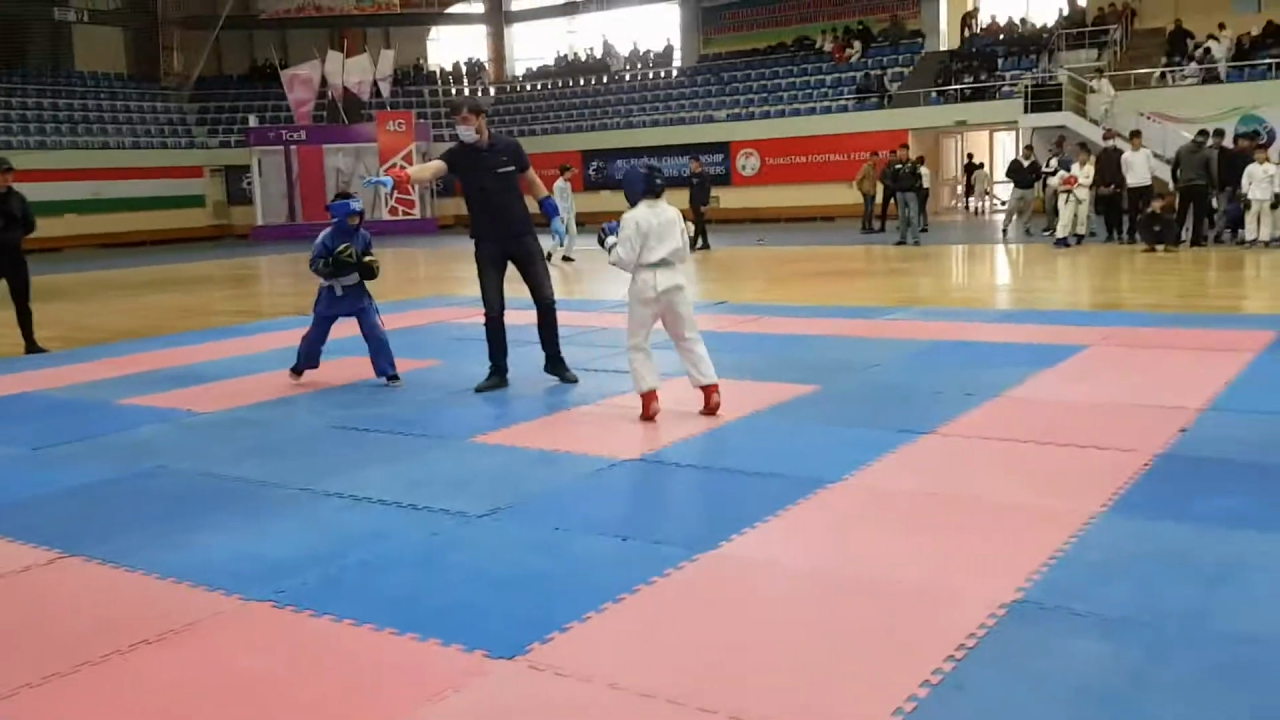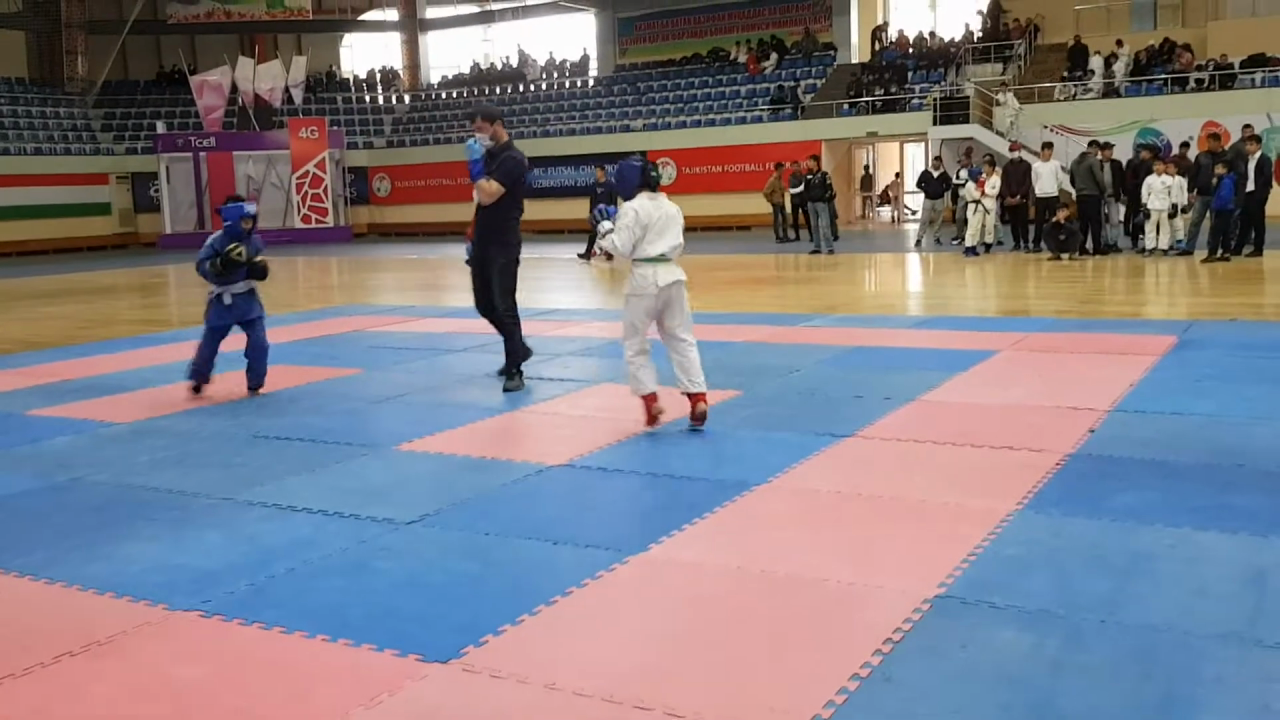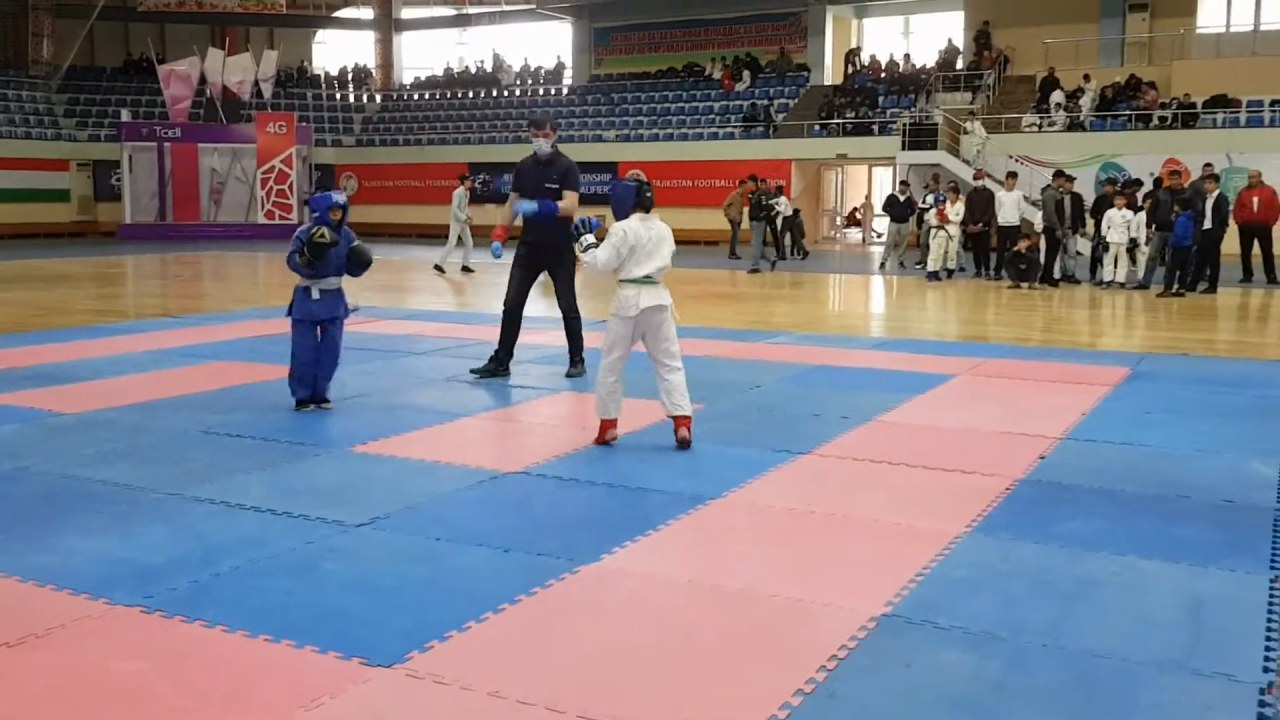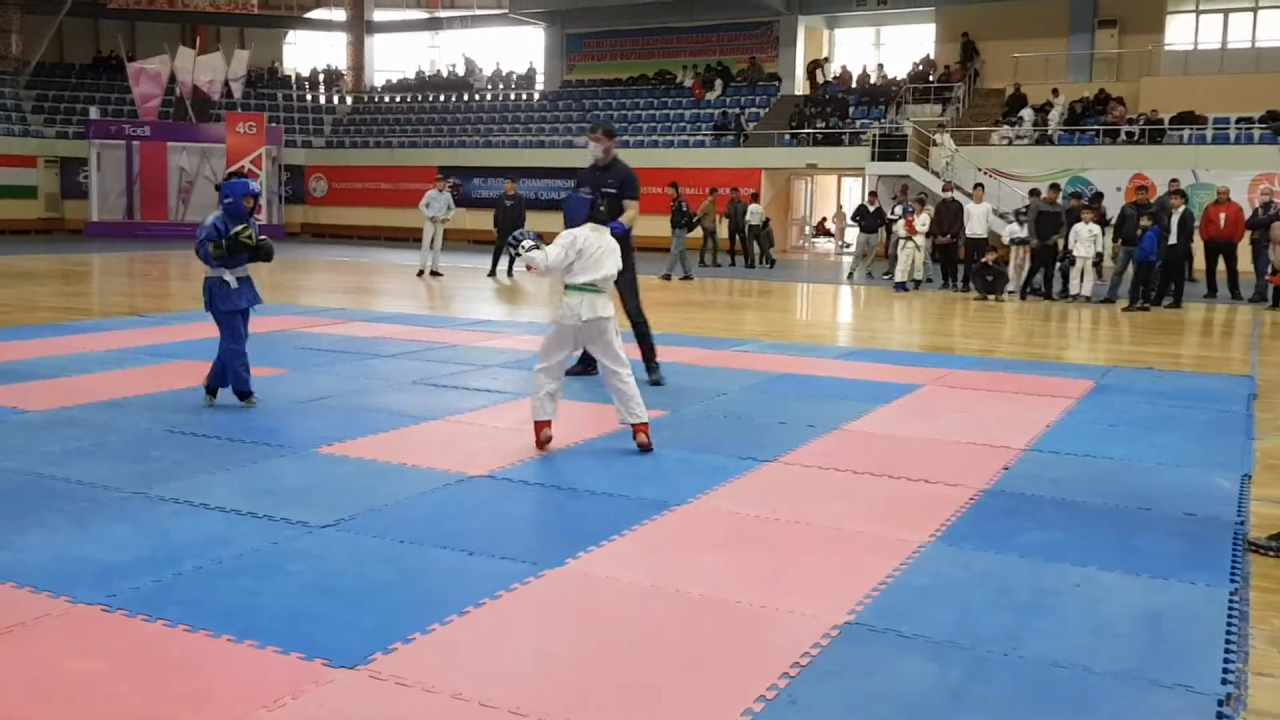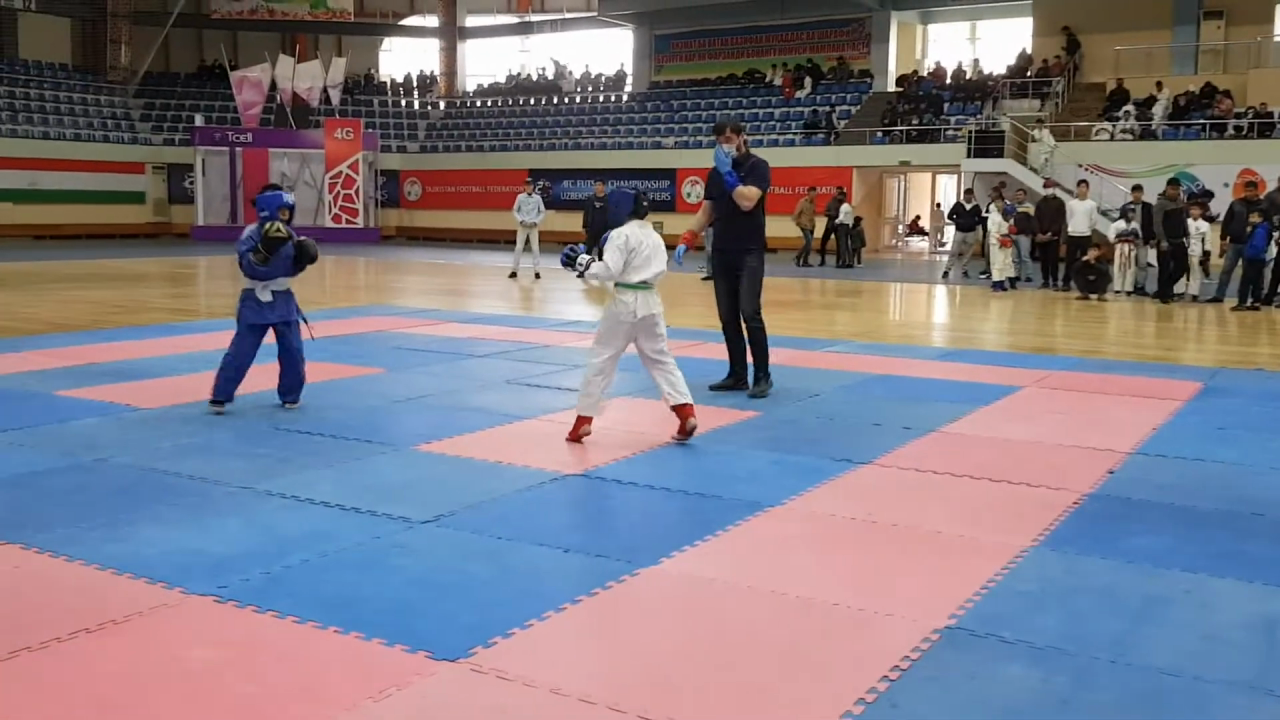
dt=1s
person 1, frame 1
left shoulder: (509, 146)
right shoulder: (458, 154)
left elbow: (532, 181)
right elbow: (428, 171)
left wrist: (553, 215)
right wrist: (397, 177)
left hip: (523, 235)
right hip: (487, 242)
left knee: (545, 300)
right knee: (493, 309)
left ankle: (555, 362)
right ankle: (498, 372)
person 1, frame 2
left shoulder: (512, 159)
right shoulder: (488, 156)
left elbow: (486, 196)
left wrist: (474, 162)
left hip: (503, 244)
right hip: (483, 243)
left knee: (504, 308)
right knee: (484, 306)
left ankle: (514, 373)
right ankle: (518, 350)
person 1, frame 3
left shoulder: (567, 167)
right shoulder: (524, 166)
left elbow: (570, 206)
right elbow: (512, 203)
left wrist: (536, 207)
right wrist: (499, 235)
left hip: (559, 246)
right hip: (529, 245)
left knee: (567, 306)
right knee: (512, 303)
left ankle: (577, 360)
right ankle: (500, 362)
person 1, frame 4
left shoulder: (624, 174)
right shoulder: (585, 175)
left elbow: (632, 213)
left wrist: (609, 231)
left hip: (618, 251)
left knee: (633, 311)
left ankle: (652, 365)
right ankle: (588, 361)
person 1, frame 5
left shoulder: (757, 166)
right shoulder: (716, 171)
left elbow: (747, 201)
right elbow: (705, 211)
left wrist: (727, 173)
right wrist: (686, 241)
left hip: (749, 252)
right hip: (721, 253)
left knee: (750, 312)
right knee: (727, 316)
left ankle: (762, 376)
right ankle: (738, 375)
person 2, frame 1
left shoulder: (632, 218)
right shoulder: (673, 214)
left elbow: (625, 258)
right elbow: (683, 252)
left wrist: (609, 242)
left hip: (645, 284)
right hip: (674, 281)
left knee: (638, 344)
right knee: (689, 338)
left ankle: (650, 399)
right ankle: (711, 391)
person 2, frame 2
left shoulder: (632, 210)
right shoulder: (672, 208)
left elbow: (621, 247)
left wrist: (605, 228)
left hip: (644, 279)
right hip: (672, 276)
left knee: (636, 344)
right knee: (682, 340)
left ankle: (652, 402)
right ankle: (698, 400)
person 2, frame 3
left shoulder: (622, 229)
right shoulder: (663, 229)
left elbow: (602, 263)
left wrist: (586, 241)
left hip: (628, 301)
right hip: (657, 299)
left knee: (611, 364)
right knee: (670, 364)
left ankle: (608, 425)
right ankle: (682, 423)
person 2, frame 4
left shoulder: (573, 236)
right shoulder: (611, 242)
left elbow: (548, 263)
left wrist: (526, 247)
left hip: (572, 308)
right hip: (601, 308)
left knee: (548, 366)
right knee: (618, 369)
left ankle: (543, 425)
right ankle: (640, 428)
person 2, frame 5
left shoulder: (620, 235)
right shoulder: (655, 237)
left elbow: (608, 271)
left wrist: (582, 262)
left hip: (624, 304)
right hip: (650, 303)
left knee: (600, 361)
right knee: (661, 360)
left ankle: (583, 422)
right ankle: (686, 415)
person 3, frame 1
left shoulder: (362, 235)
right shoulder: (326, 238)
right elbow: (315, 265)
left wrist: (370, 264)
right wrist: (334, 263)
left hip: (356, 291)
right hip: (332, 293)
left knee: (375, 333)
right knee: (316, 333)
left ankle: (389, 372)
right ankle: (301, 366)
person 3, frame 2
left shoulder: (254, 241)
right shoulder: (216, 242)
right elbow: (203, 268)
left wrist: (260, 269)
right wrist: (222, 264)
left hip: (248, 299)
right hip: (222, 301)
left knee: (258, 343)
right knee: (209, 344)
left ankle: (254, 383)
right ankle: (198, 379)
person 3, frame 3
left shoulder: (346, 234)
right shoulder: (305, 233)
left elbow: (353, 269)
right elbow: (294, 263)
left wrist: (360, 263)
right wrist: (311, 252)
left hip: (333, 296)
right hip: (307, 298)
left knee: (331, 349)
right knee: (304, 349)
left ankle: (320, 392)
right ankle: (303, 396)
person 3, frame 4
left shoulder: (249, 223)
right shoulder: (215, 222)
right elbow: (204, 252)
left wrist: (259, 252)
right wrist: (228, 245)
left hip: (242, 285)
right hip: (220, 287)
left knee: (236, 338)
right knee: (235, 340)
left ankle: (214, 384)
right ankle: (243, 390)
person 3, frame 5
left shoulder: (288, 233)
right shoulder: (251, 235)
right elbow: (249, 268)
left wrist: (303, 258)
right wrist: (265, 249)
left hip: (283, 298)
right hip: (256, 300)
left knee: (292, 349)
right knee: (242, 350)
left ankle: (289, 394)
right ankle: (221, 396)
